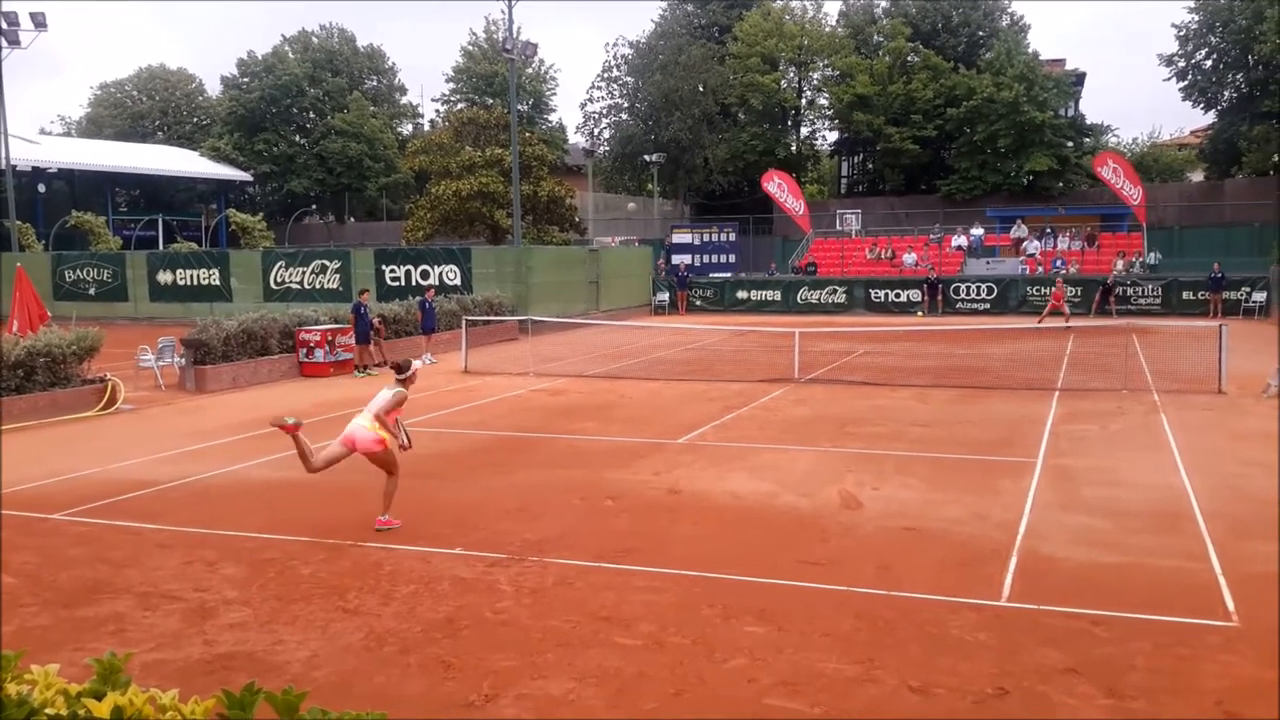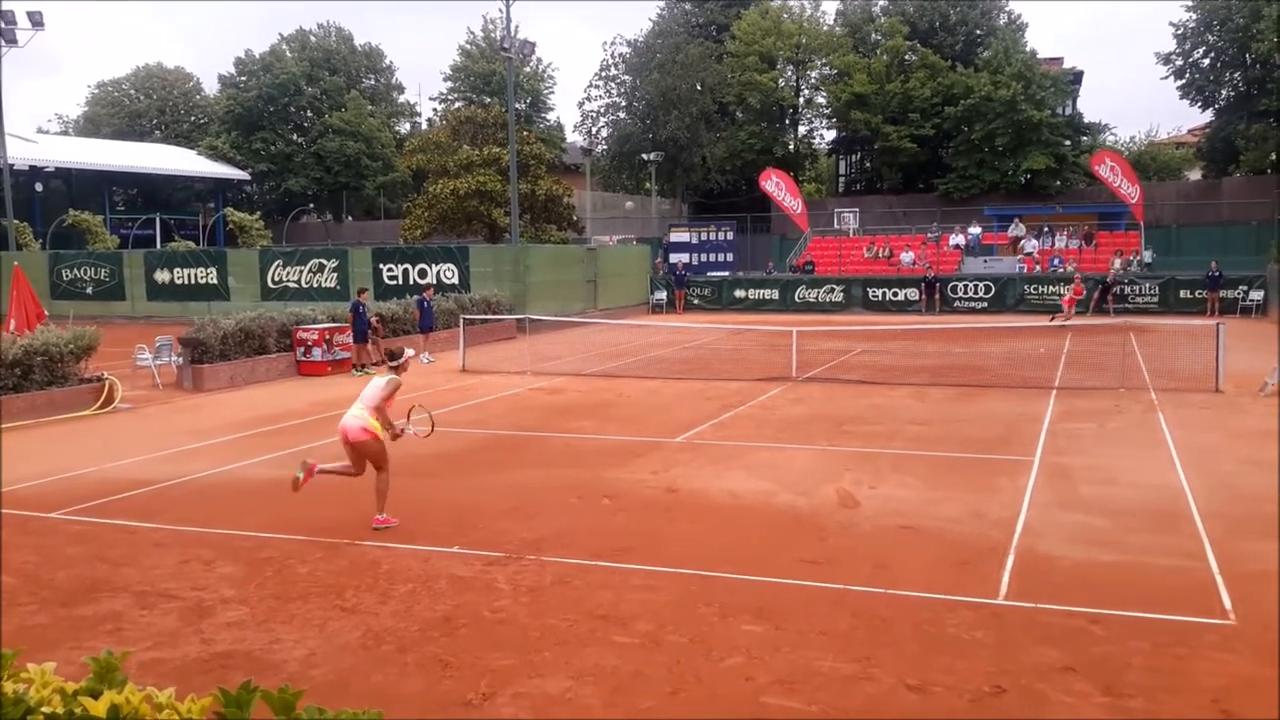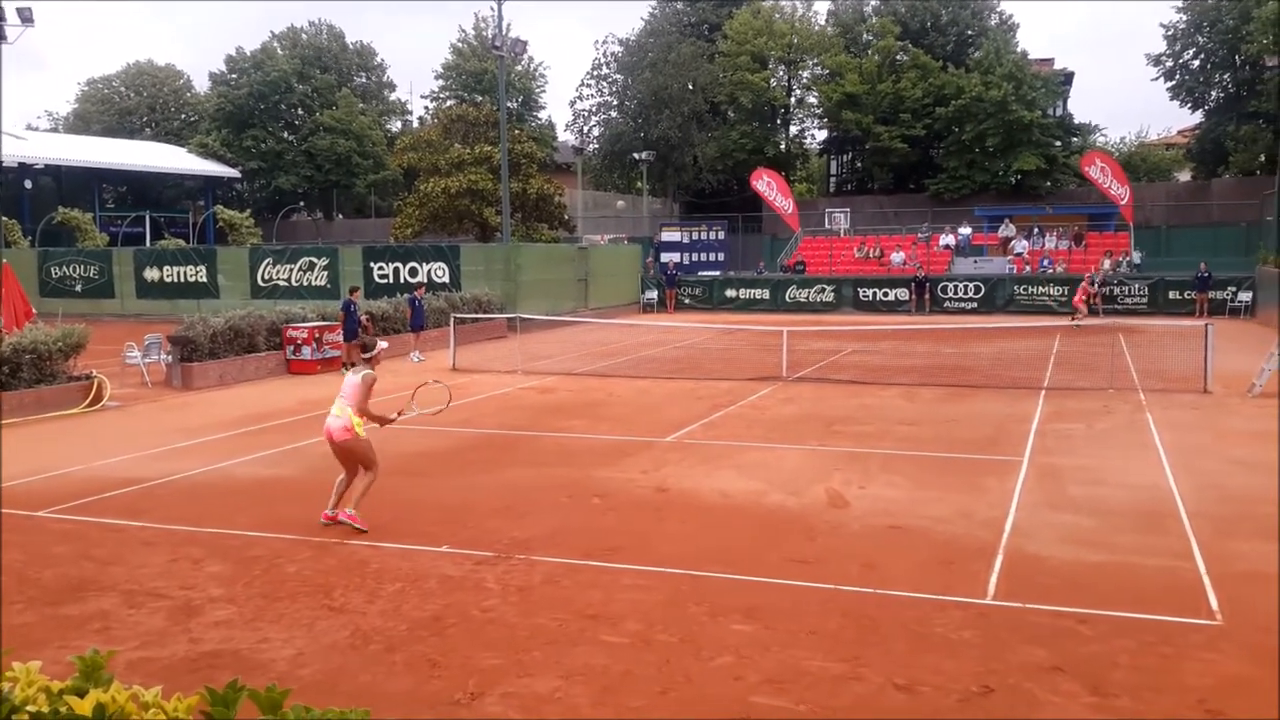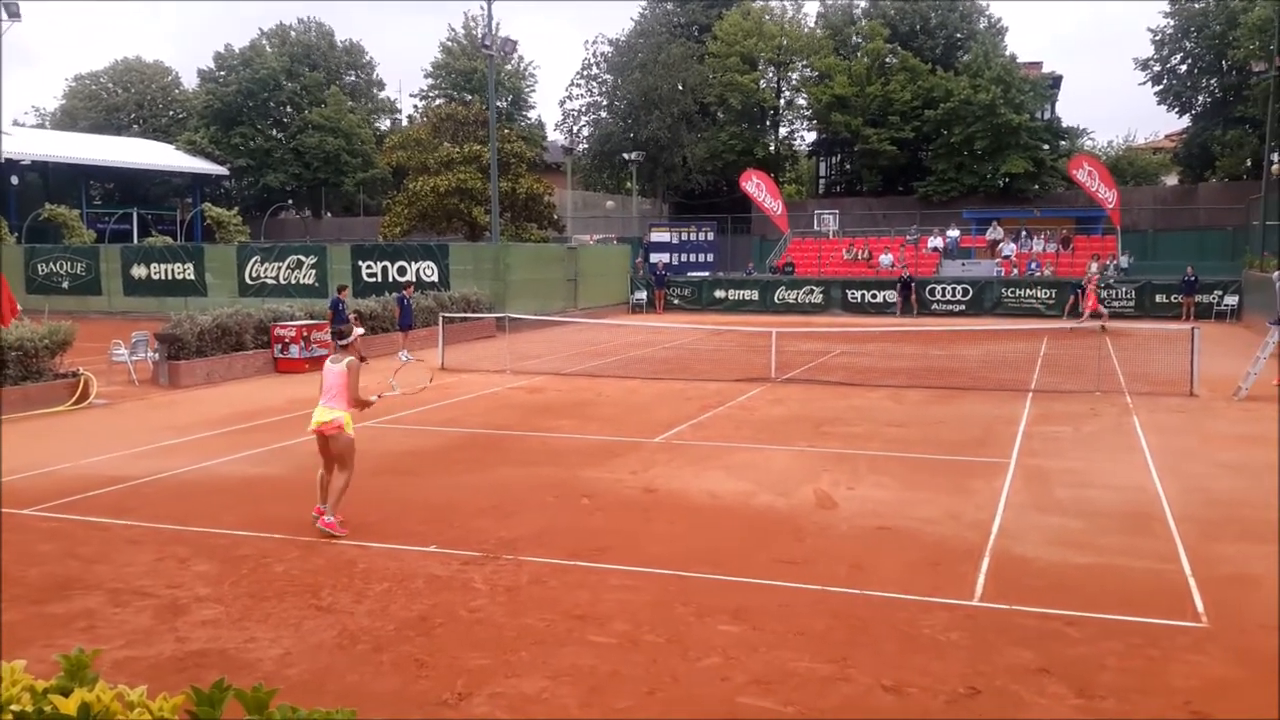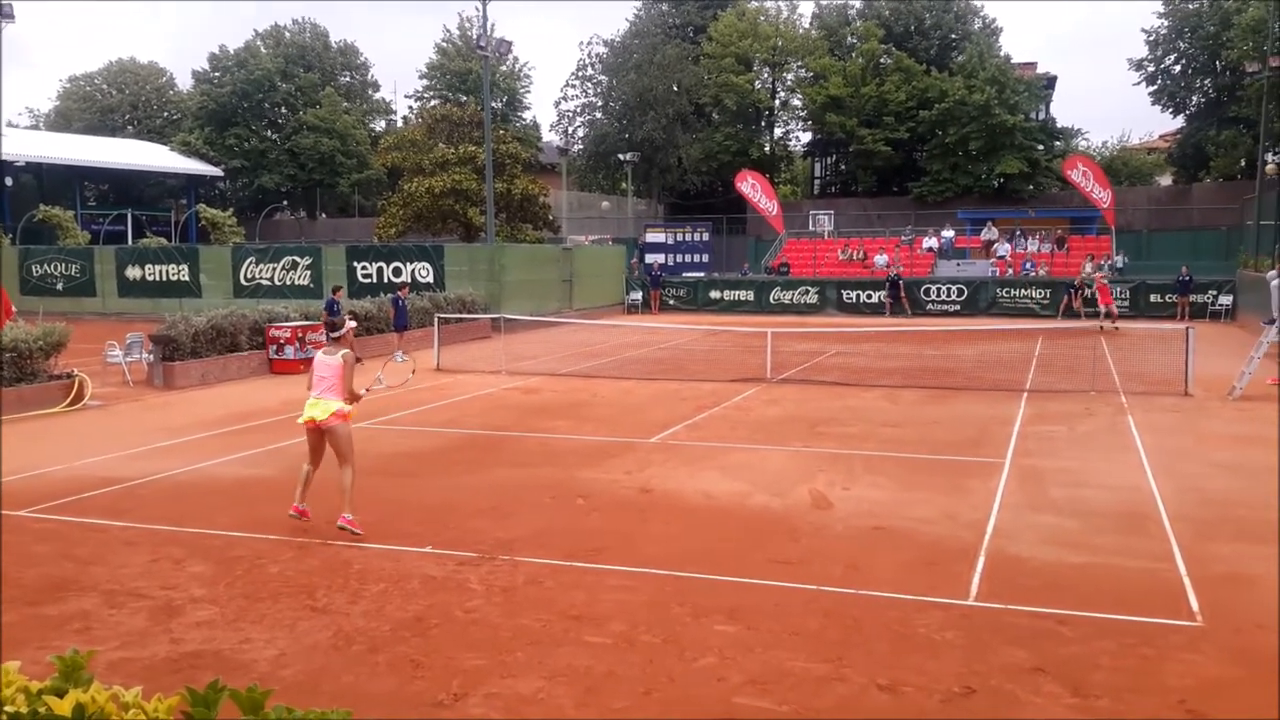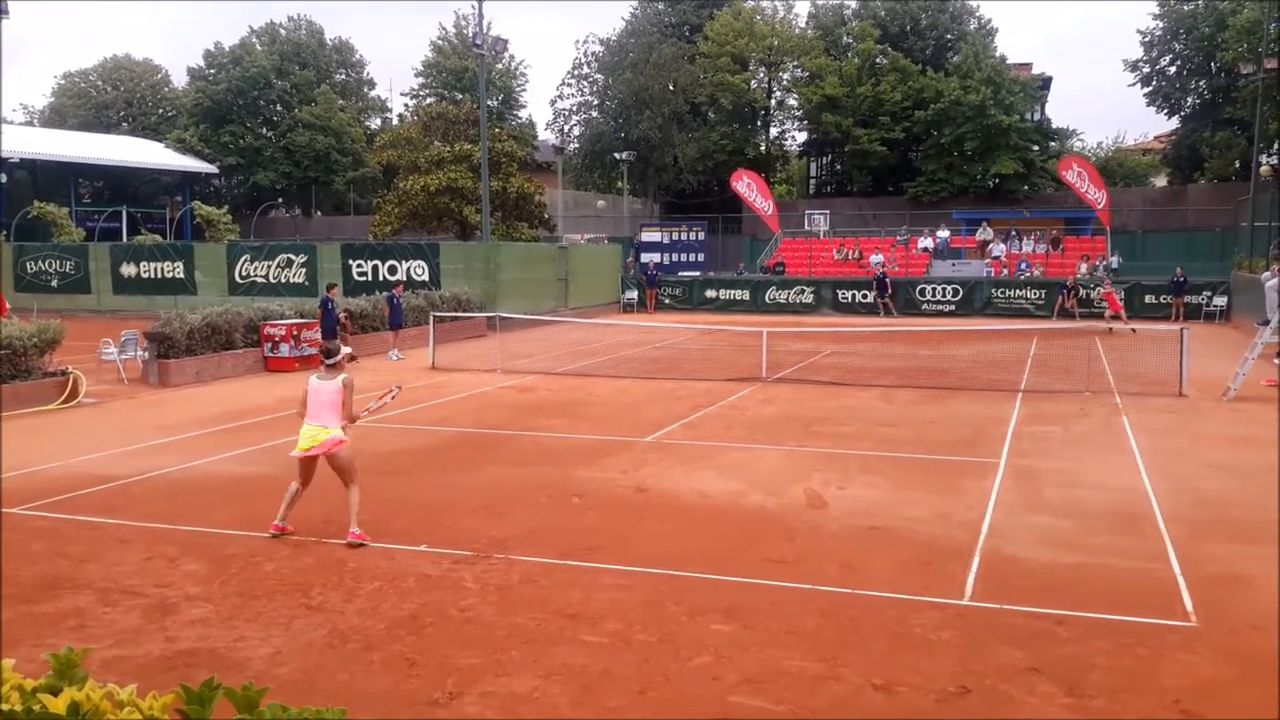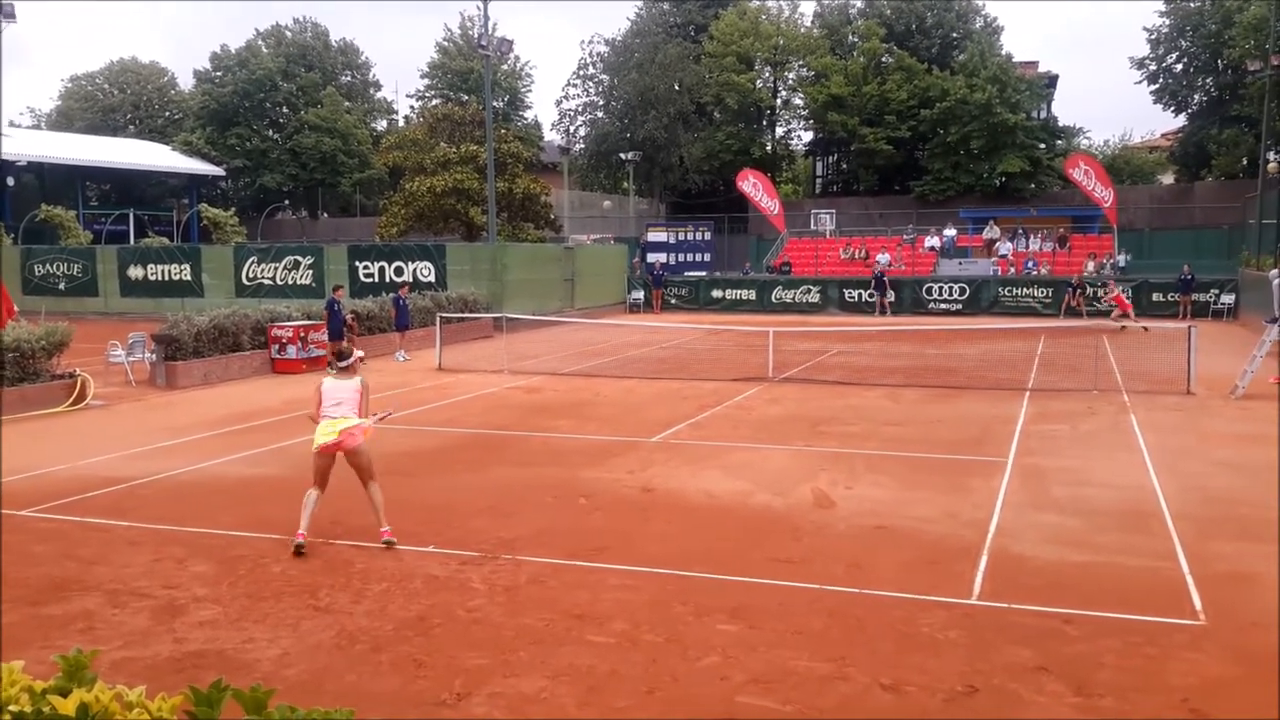
dt=0.2s
person 1, frame 1
left shoulder: (389, 388)
right shoulder: (402, 394)
right elbow: (380, 415)
left wrist: (400, 436)
right wrist: (397, 437)
left hip: (353, 431)
right hip: (370, 438)
left knee: (313, 465)
right knee: (393, 472)
left ankle: (294, 429)
right ankle: (384, 519)
person 1, frame 2
left shoulder: (379, 377)
right shoulder: (395, 381)
right elbow: (378, 406)
left wrist: (389, 427)
right wrist: (392, 427)
left hip: (347, 422)
right hip: (361, 427)
left knee: (357, 469)
right knee: (382, 469)
left ankle: (313, 468)
right ankle: (380, 517)
person 1, frame 3
left shoulder: (352, 372)
right shoulder: (369, 375)
right elbow: (361, 408)
left wrist: (376, 419)
right wrist: (384, 419)
left hip: (331, 425)
right hip: (346, 427)
left knee: (351, 471)
right knee: (371, 469)
left ankle: (330, 513)
right ankle: (349, 512)
person 1, frame 4
left shoulder: (329, 361)
right shoulder: (352, 362)
left elbow: (326, 392)
right elbow: (354, 398)
left wrist: (359, 402)
right wrist: (368, 402)
left hip: (320, 416)
right hip: (337, 419)
left knee: (328, 466)
right knee: (344, 471)
left ankle: (321, 509)
right ankle: (328, 518)
person 1, frame 5
left shoulder: (319, 354)
right shoulder: (347, 355)
left elbow: (310, 387)
right elbow: (348, 391)
right wrist: (357, 396)
left hip: (313, 410)
right hip: (333, 413)
left knee: (312, 462)
right knee: (347, 466)
left ankle: (299, 505)
right ankle: (346, 516)
person 1, frame 6
left shoulder: (311, 380)
right shoulder: (345, 380)
left elbow: (301, 412)
right elbow: (348, 416)
right wrist: (354, 418)
left hip: (308, 436)
right hip: (332, 438)
left knee: (301, 482)
right knee: (352, 485)
left ankle: (278, 524)
right ankle: (354, 531)
person 1, frame 7
left shoulder: (323, 382)
right shoulder: (361, 382)
left elbow: (314, 415)
right elbow: (364, 416)
right wrist: (361, 422)
left hip: (325, 434)
right hip: (351, 433)
left knee: (317, 488)
right knee: (370, 482)
left ankle: (301, 534)
right ankle: (384, 530)
